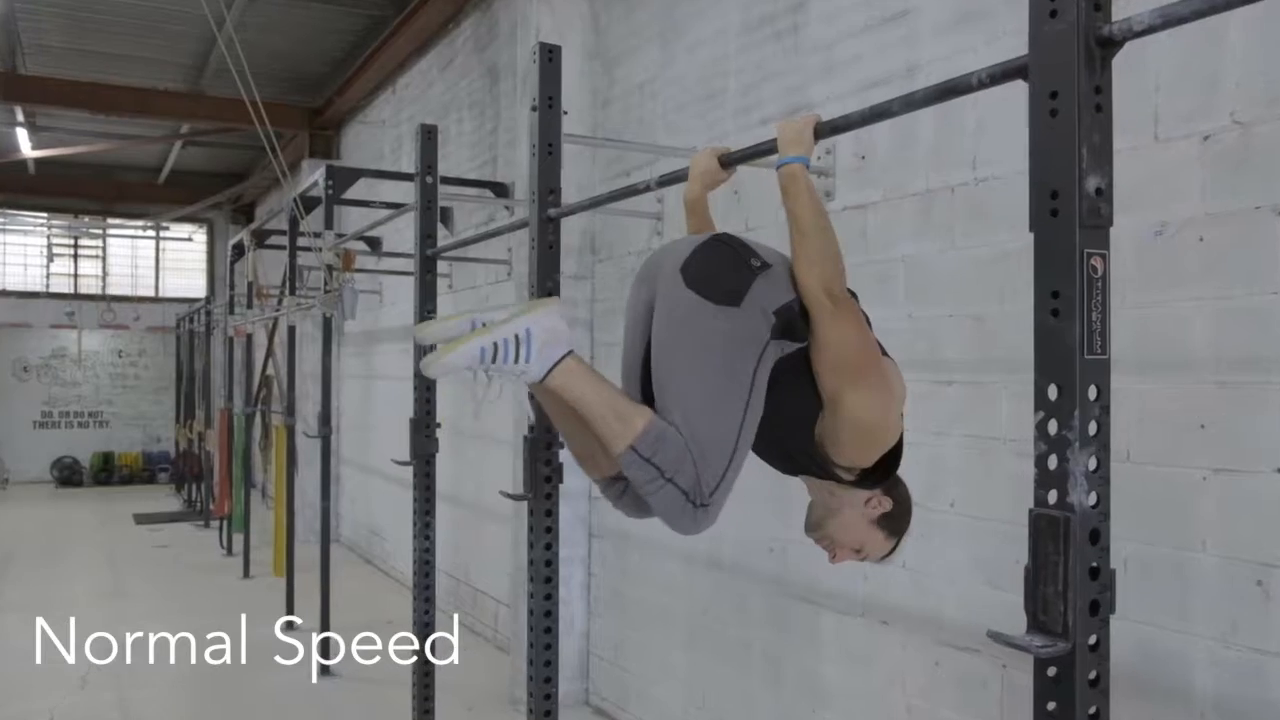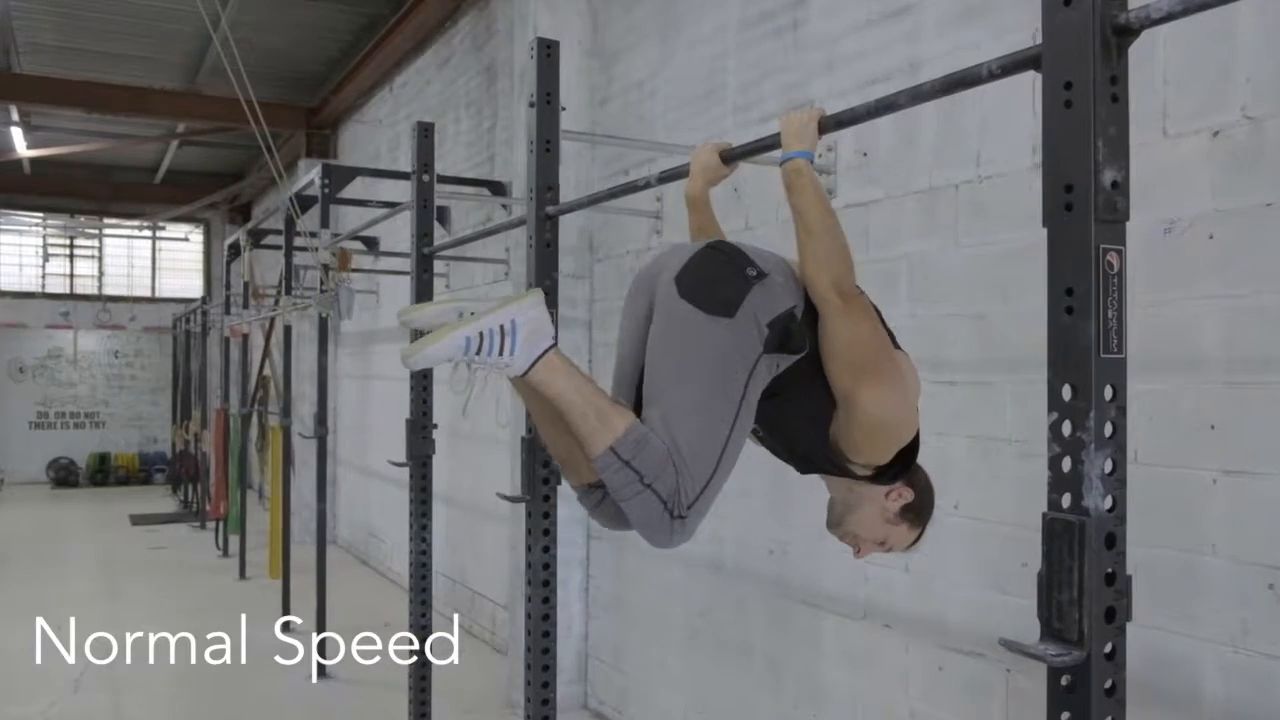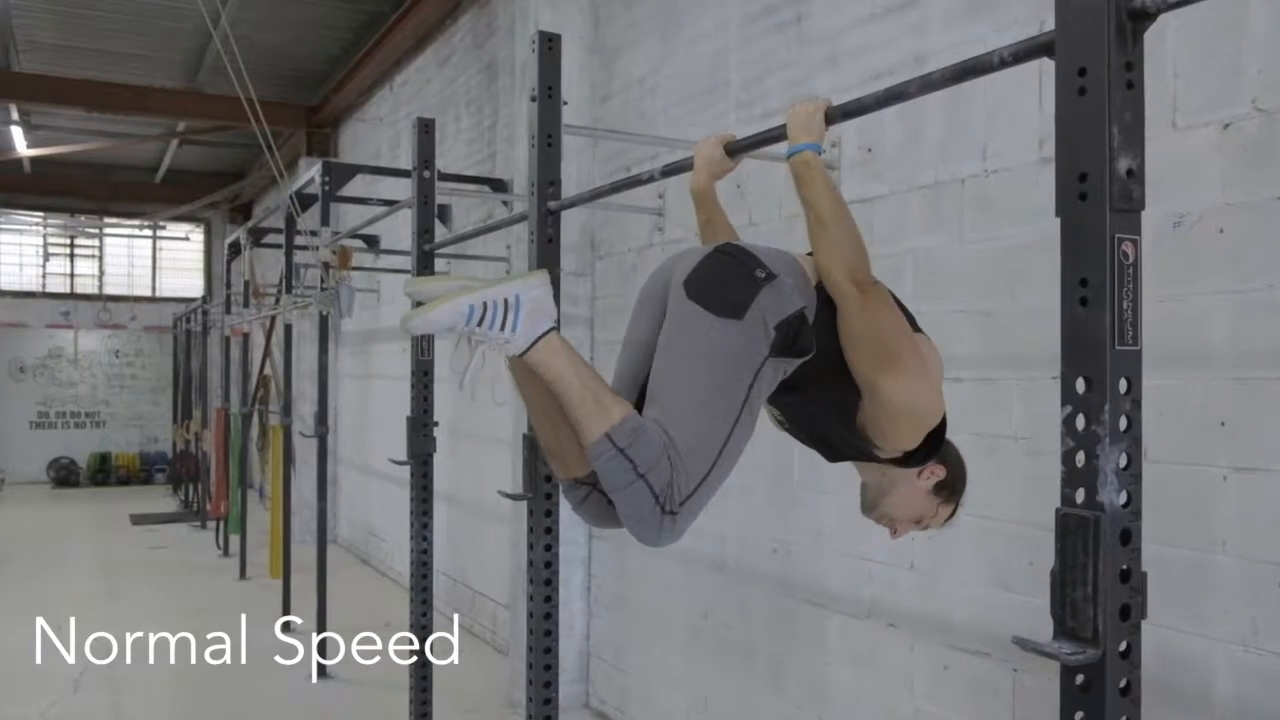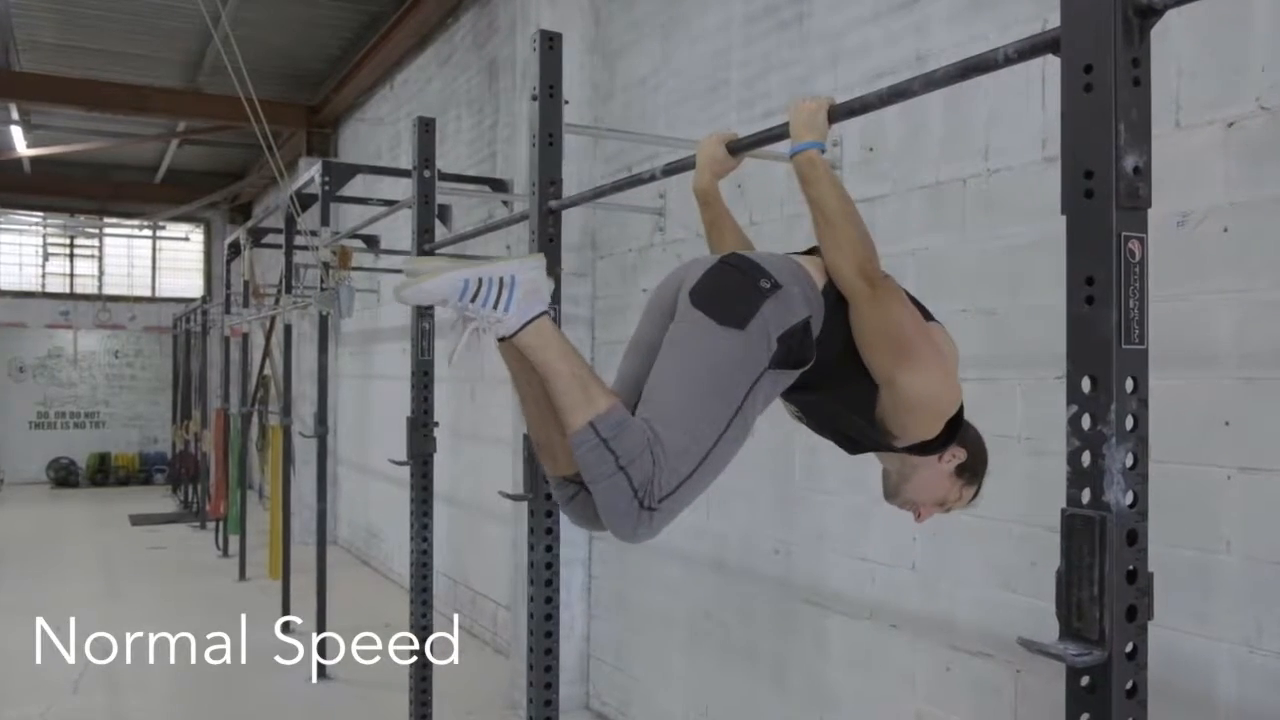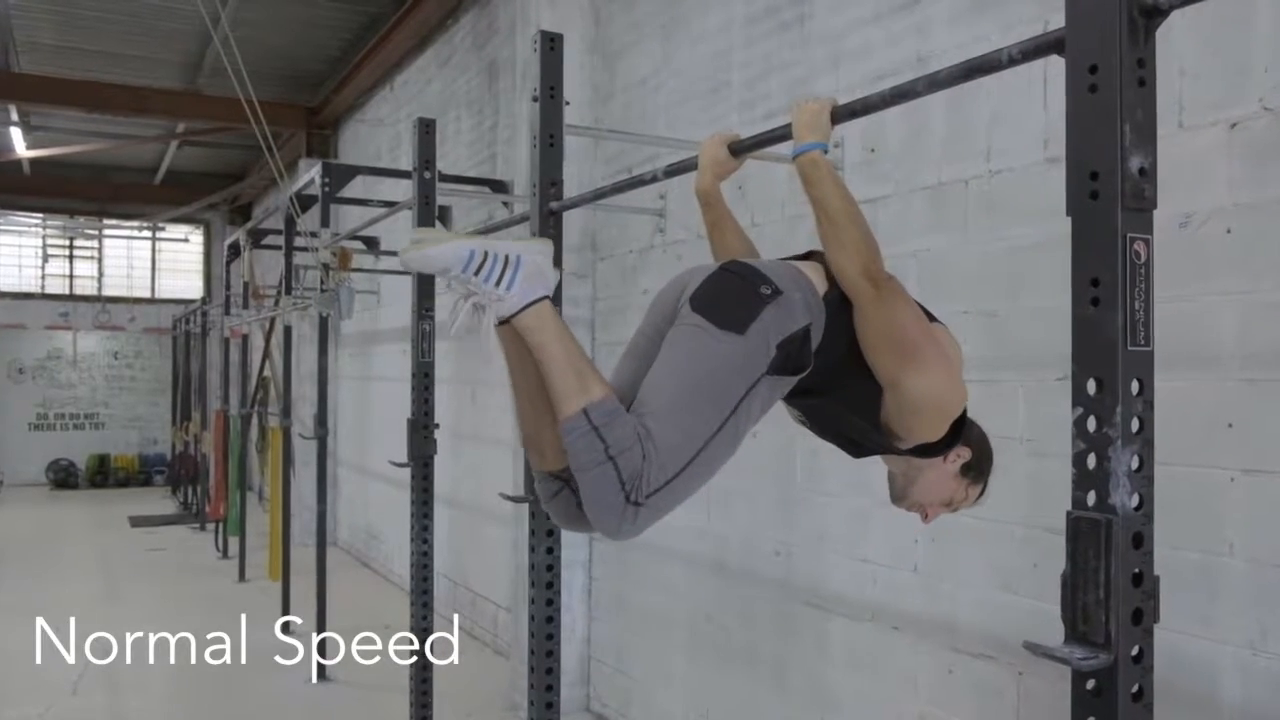
dt=0.3s
person 1, frame 1
right shoulder: (868, 430)
left wrist: (697, 195)
left hip: (673, 267)
right hip: (728, 290)
left knee: (636, 491)
left ankle: (531, 349)
right ankle: (543, 352)
person 1, frame 2
right shoulder: (882, 424)
right elbow: (837, 295)
left wrist: (697, 193)
left hip: (682, 276)
right hip: (729, 301)
left knee: (615, 502)
right knee: (665, 515)
left ankle: (509, 341)
right ankle: (525, 349)
person 1, frame 3
right shoulder: (908, 409)
right elbow: (854, 285)
right wrist: (805, 152)
left hip: (691, 276)
right hip: (738, 305)
left knee: (601, 499)
right knee: (656, 511)
left ankle: (511, 319)
right ankle: (530, 329)
person 1, frame 4
right shoulder: (927, 399)
right elbow: (863, 280)
right wrist: (808, 153)
left hip: (707, 288)
right hip: (752, 312)
left knee: (589, 500)
right knee: (633, 507)
left ankle: (507, 306)
right ankle: (519, 311)
person 1, frame 5
right shoulder: (933, 400)
right elbow: (868, 281)
right wrist: (810, 153)
left hip: (704, 294)
right hip: (753, 321)
left knee: (572, 502)
right knee: (619, 502)
left ankle: (511, 302)
right ankle: (524, 295)
